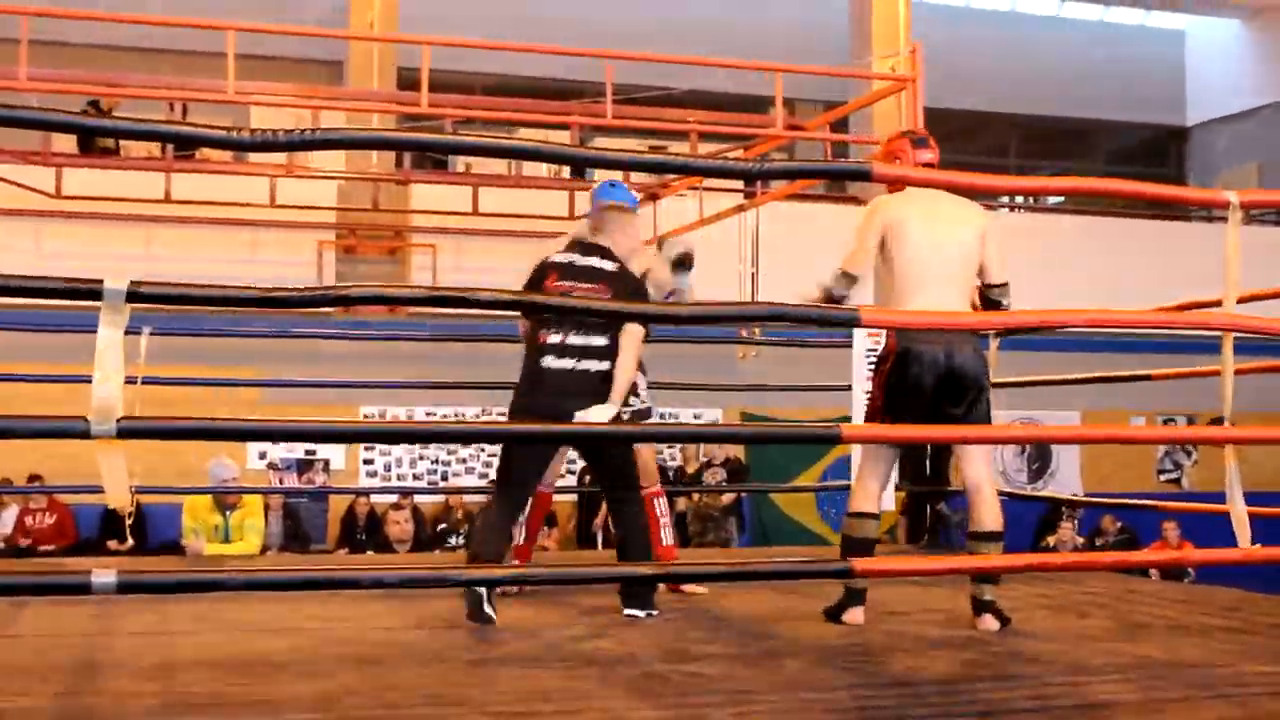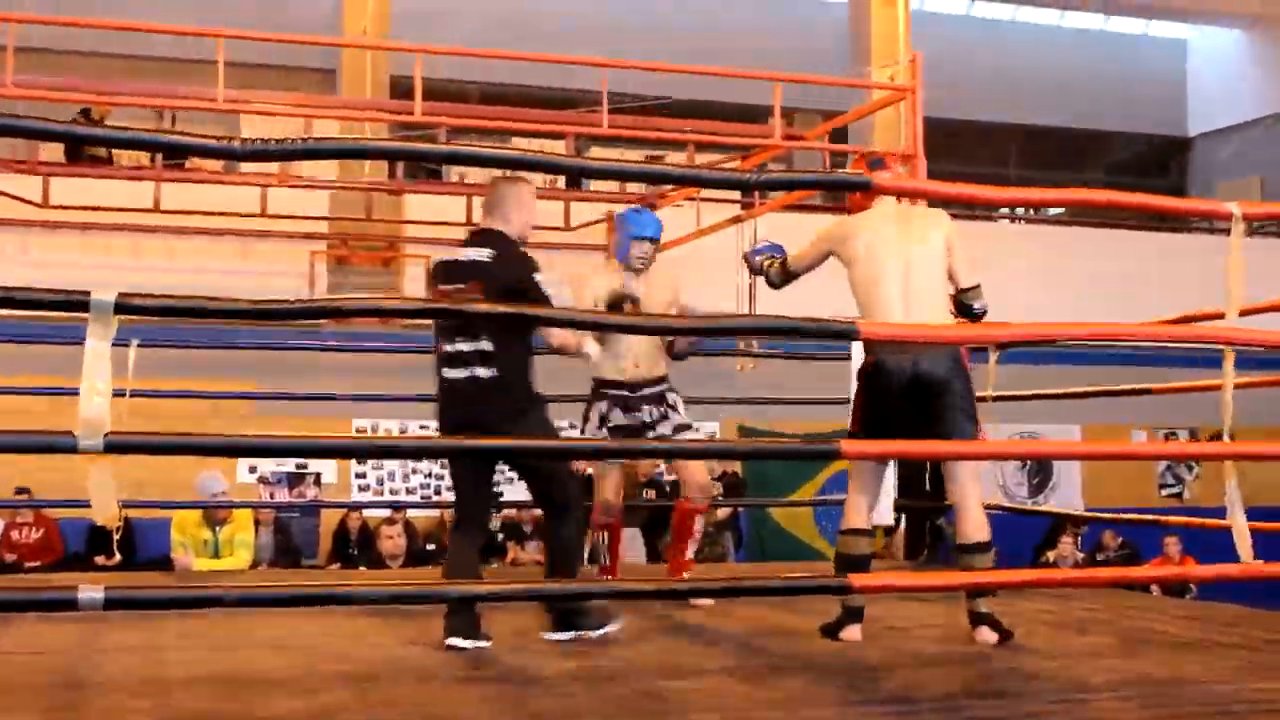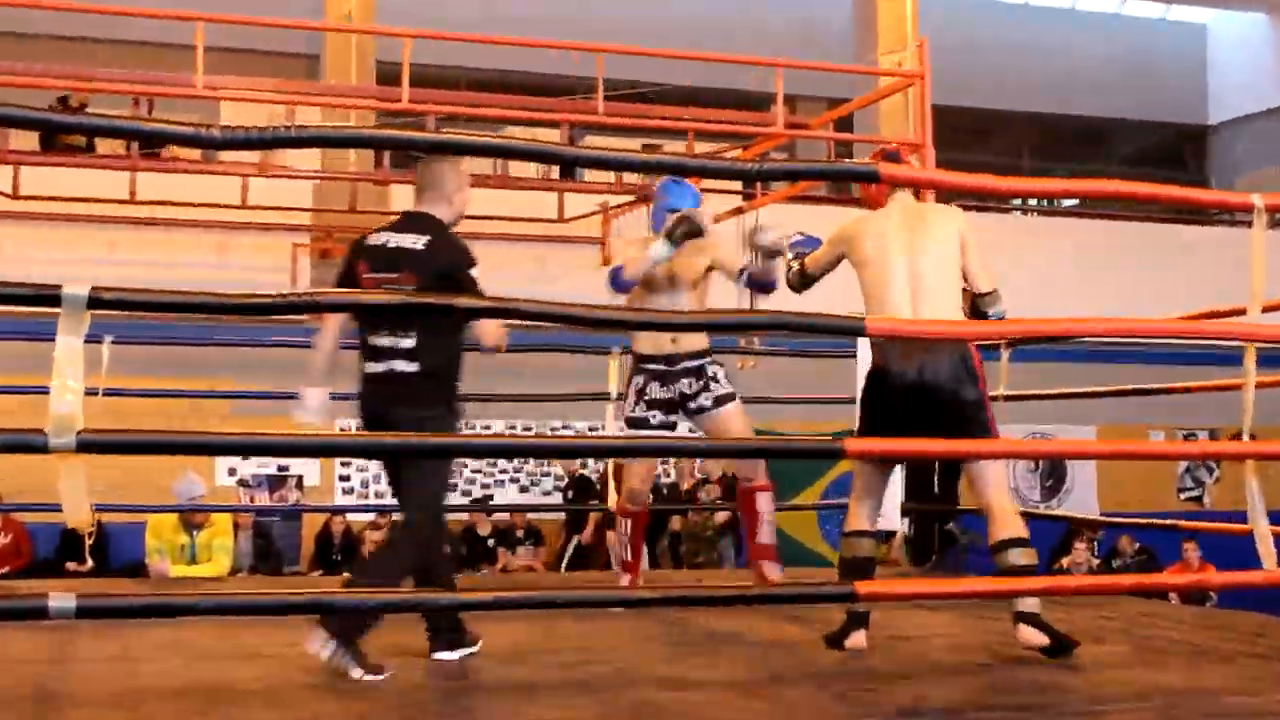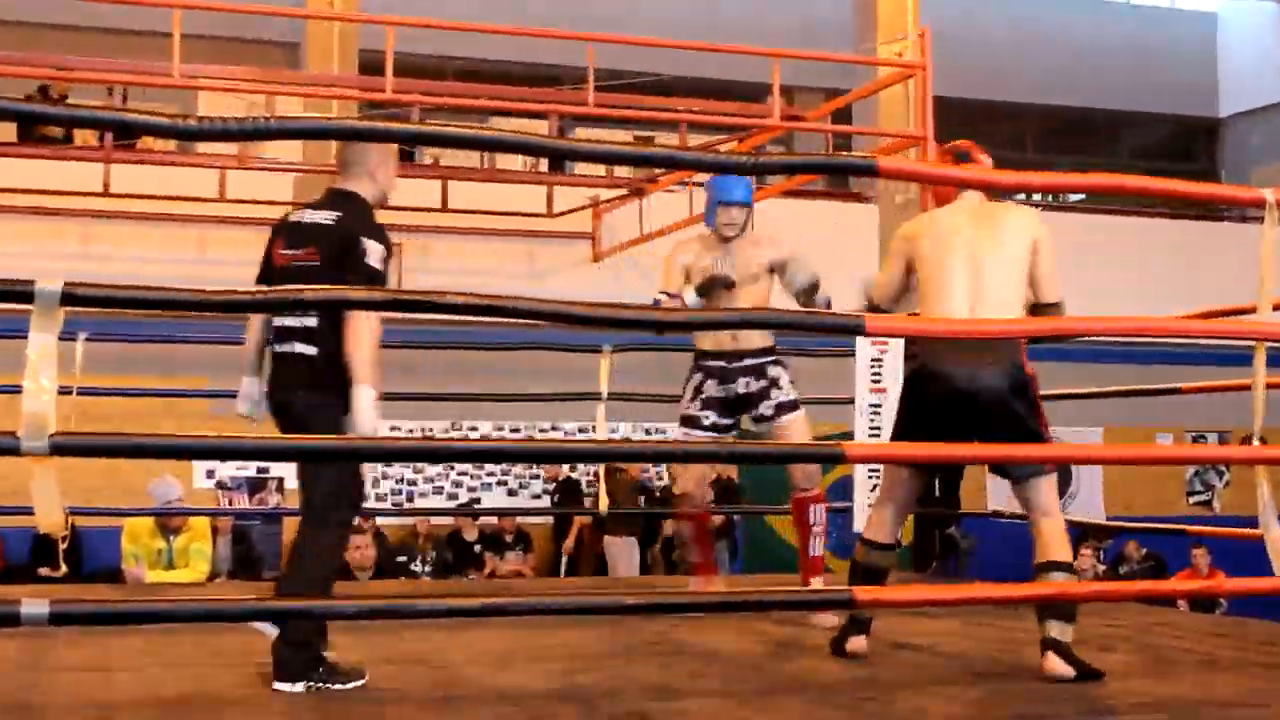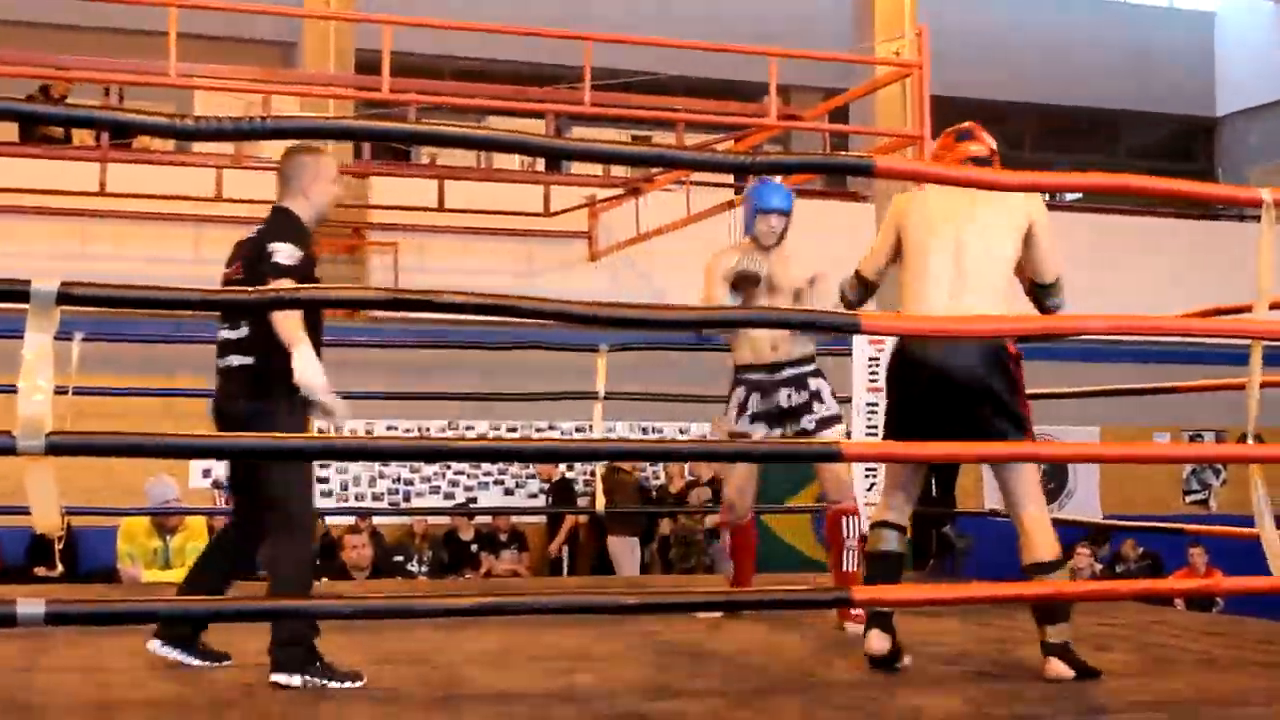
dt=0.3s
person 1, frame 1
left shoulder: (885, 209)
right shoulder: (971, 213)
left elbow: (844, 285)
right elbow: (998, 296)
left wrist: (820, 304)
left hip: (908, 350)
right hip: (965, 348)
left knee: (871, 475)
right knee: (978, 481)
left ankle: (854, 598)
right ankle: (986, 604)
person 1, frame 2
left shoulder: (847, 230)
right shoulder: (938, 221)
left elbow: (784, 272)
right elbow: (973, 303)
left wrist: (760, 263)
left hip: (886, 362)
right hip: (942, 357)
left knee: (861, 492)
right knee: (965, 491)
left ankle: (851, 615)
right ankle: (983, 616)
person 1, frame 3
left shoulder: (856, 231)
right shoulder: (950, 218)
left elbow: (801, 277)
right elbow: (988, 306)
left wrist: (795, 262)
left hip: (892, 368)
right hip: (951, 360)
left knee: (866, 500)
right knee: (996, 495)
left ankle: (853, 623)
right ankle: (1030, 618)
person 1, frame 4
left shoulder: (918, 230)
right shoulder: (1024, 220)
left elbow: (878, 307)
right elbow: (1052, 312)
left hip: (937, 372)
right hip: (1004, 372)
left knee: (890, 503)
right knee: (1045, 514)
left ankle: (857, 627)
right ankle: (1057, 645)
person 1, frame 5
left shoulder: (911, 200)
right shoulder: (1021, 201)
left elbow: (856, 290)
right elbow: (1050, 299)
left hip: (915, 353)
right hip: (983, 353)
left knee: (898, 490)
right knee: (1028, 504)
left ankle: (880, 628)
right ankle: (1057, 648)
person 2, frame 1
left shoulder: (546, 269)
right shoulder: (628, 283)
right elbow: (631, 343)
right wrist: (611, 406)
left hip: (536, 399)
right hip: (593, 400)
left knee: (506, 498)
right knee: (625, 499)
left ankle: (480, 583)
right ankle: (639, 596)
person 2, frame 2
left shoulder: (444, 266)
right shoulder: (515, 264)
right elbow: (554, 336)
right wrist: (587, 345)
left hip: (457, 410)
right hip: (512, 409)
left knee: (471, 518)
right knee: (565, 504)
left ankle: (461, 623)
right ankle: (567, 614)
person 2, frame 3
left shoulder: (368, 245)
right shoulder: (448, 253)
left elbow: (335, 318)
right elbow: (490, 334)
left wrist: (315, 385)
right wrist: (500, 326)
left hip: (379, 402)
right hip: (428, 406)
left knee: (422, 515)
right knee: (420, 524)
left ankle: (449, 633)
right ankle: (340, 626)
person 2, frame 4
left shoulder: (291, 224)
right shoulder: (362, 230)
left elbow: (264, 305)
right elbow: (361, 312)
left wrist: (249, 378)
right wrist: (365, 391)
left hip: (286, 385)
right hip: (328, 390)
left knee: (336, 500)
right knee: (326, 518)
left ankle: (287, 611)
right ankle: (299, 661)
person 2, frame 5
left shoulder: (267, 241)
right shoulder: (283, 238)
right elbow: (279, 299)
left wrist: (312, 389)
right wrist: (303, 354)
left hip: (246, 399)
right hip: (265, 403)
left knee: (251, 519)
right knee: (293, 524)
left ankle: (177, 632)
right ankle: (295, 655)
person 3, frame 1
left shoulder: (643, 259)
left elbow: (677, 305)
left wrist: (682, 273)
left knee: (647, 470)
right knee: (547, 469)
right ankle: (520, 560)
person 3, frame 2
left shoulder: (668, 288)
right shoulder: (594, 281)
left elbow: (678, 353)
left wrist: (684, 338)
right wrist: (608, 311)
left hip: (657, 394)
right hip: (611, 397)
left knee: (699, 484)
right knee: (609, 499)
left ankle: (680, 573)
right ankle: (608, 577)
person 3, frame 3
left shoulder: (710, 249)
right shoulder: (635, 248)
left elbow: (760, 284)
right elbow: (620, 282)
left wrist: (767, 259)
right wrist: (664, 242)
left hip: (701, 368)
right hip: (651, 374)
left knee: (750, 460)
right knee: (636, 484)
left ankle: (765, 560)
right ankle: (629, 578)
person 3, frame 4
left shoulder: (770, 249)
right shoulder: (685, 253)
left elbow: (816, 304)
left wrist: (812, 293)
right wrist: (698, 294)
left hip: (763, 368)
right hip: (711, 374)
left knee: (807, 471)
right knee: (689, 487)
left ankle: (814, 583)
right ankle: (705, 573)
person 3, frame 5
right shoulder: (723, 264)
right wrist: (732, 293)
left hip: (806, 379)
right hip: (753, 385)
left knee: (839, 483)
right knee: (736, 496)
left ankle: (848, 599)
right ankle: (740, 588)
